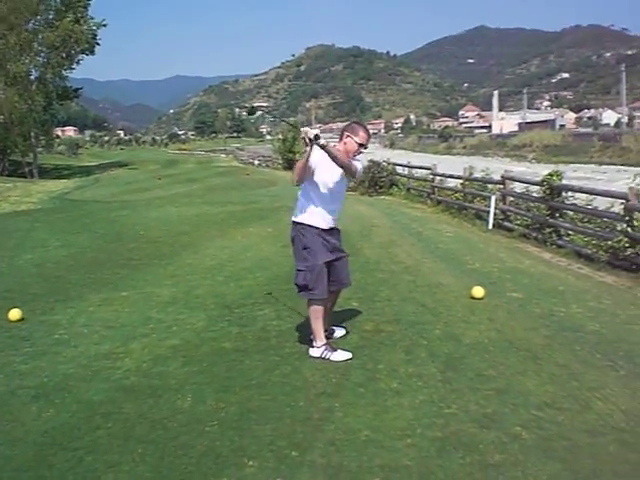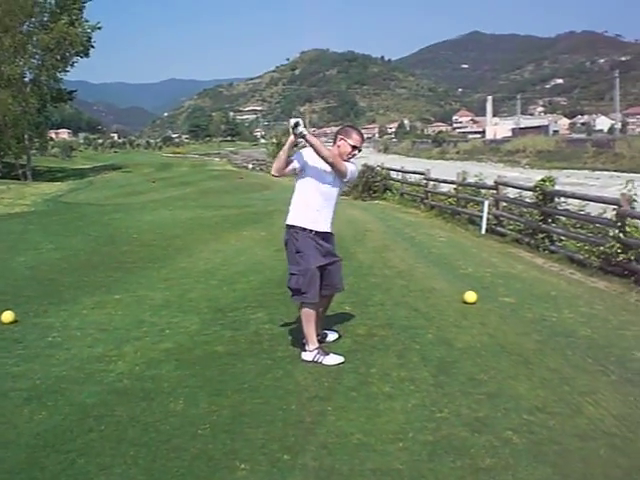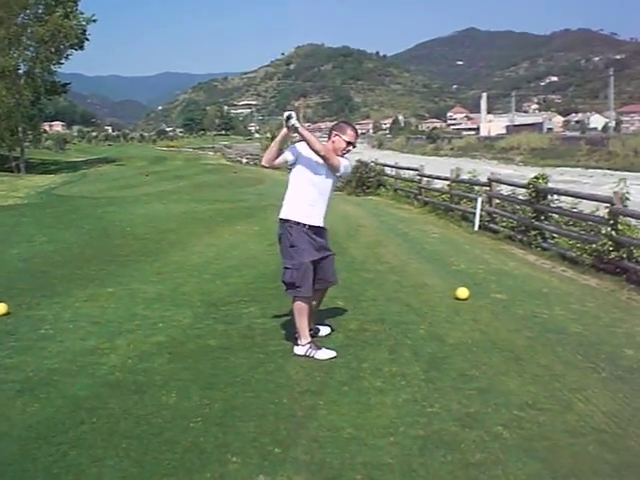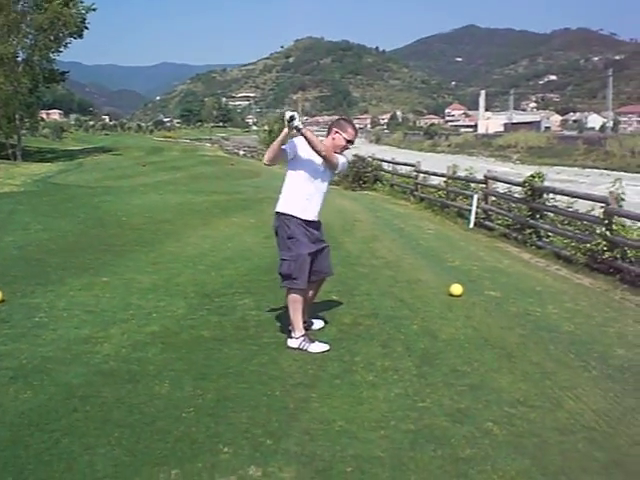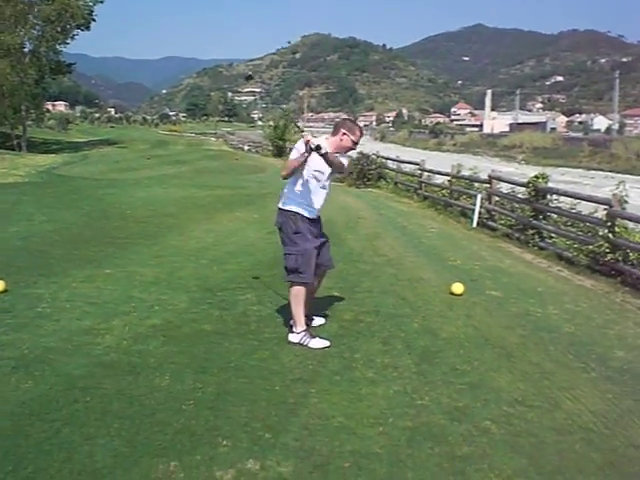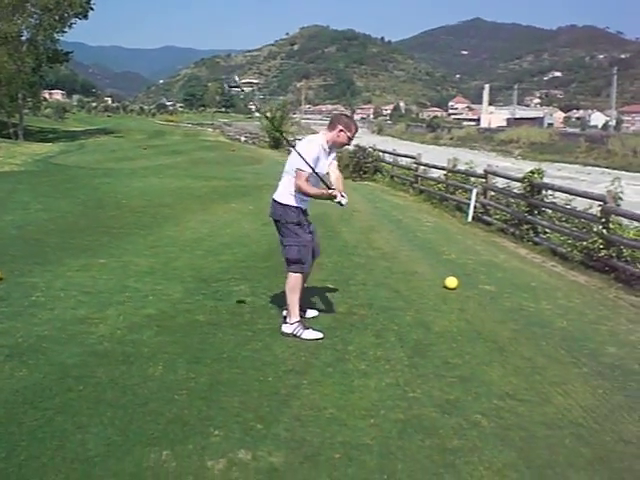
dt=0.1s
person 1, frame 1
left shoulder: (357, 166)
right shoulder: (313, 154)
left elbow: (345, 164)
right elbow: (298, 179)
left wrist: (324, 145)
right wrist: (308, 147)
left hip: (330, 230)
right hip: (307, 228)
left knee: (337, 282)
right knee: (317, 288)
left ankle: (324, 328)
right ankle: (319, 344)
person 1, frame 2
left shoulder: (349, 169)
right shoulder: (305, 154)
left elbow: (331, 161)
right elbow: (276, 172)
left wrist: (306, 136)
right wrist: (292, 139)
left hip: (324, 234)
right hip: (300, 231)
left knee: (330, 287)
right knee: (309, 291)
left ankle: (316, 331)
right ankle: (311, 348)
person 1, frame 3
left shoulder: (343, 165)
right shoulder: (300, 149)
left elbow: (322, 153)
right elbow: (267, 162)
left wrist: (299, 129)
right wrist: (285, 132)
left hip: (317, 230)
right hip: (294, 227)
left knee: (323, 280)
right knee: (301, 286)
left ankle: (308, 326)
right ankle: (303, 343)
person 1, frame 4
left shoulder: (339, 161)
right shoulder: (298, 144)
left elbow: (324, 153)
right elbow: (268, 160)
left wrist: (302, 129)
right wrist: (287, 132)
left hip: (312, 222)
right hip: (290, 219)
left knee: (319, 273)
right knee: (297, 278)
left ankle: (302, 319)
right ankle: (297, 335)
person 1, frame 5
left shoulder: (341, 159)
right shoulder: (305, 145)
left elbow: (336, 166)
right elbow: (285, 173)
left wrist: (323, 151)
right wrist: (307, 152)
left hip: (311, 218)
right hip: (293, 215)
left knee: (320, 268)
right knee: (301, 272)
left ankle: (301, 315)
right ankle: (298, 331)
person 1, frame 6
left shoulder: (330, 150)
right shoulder: (312, 149)
left elbow: (335, 174)
right elbow: (300, 186)
left wrist: (339, 191)
right wrist: (330, 194)
left hip: (298, 208)
right hip: (287, 207)
left knee: (307, 257)
right knee: (299, 262)
left ankle: (293, 307)
right ankle: (292, 322)
